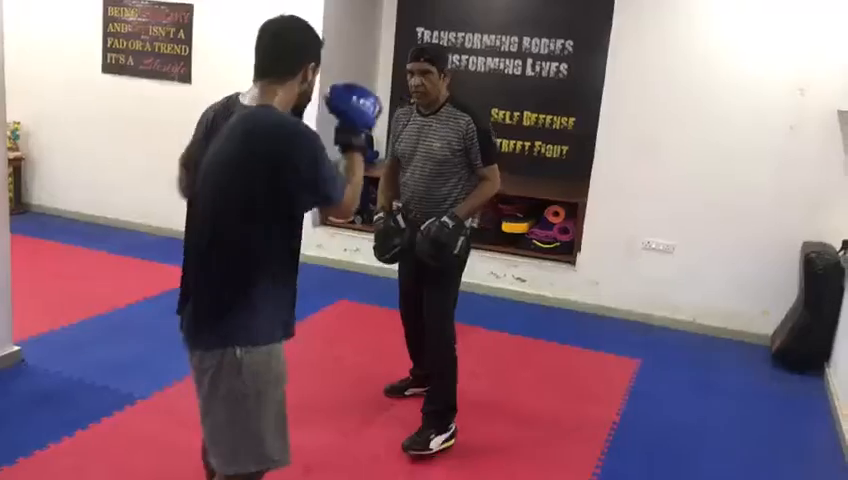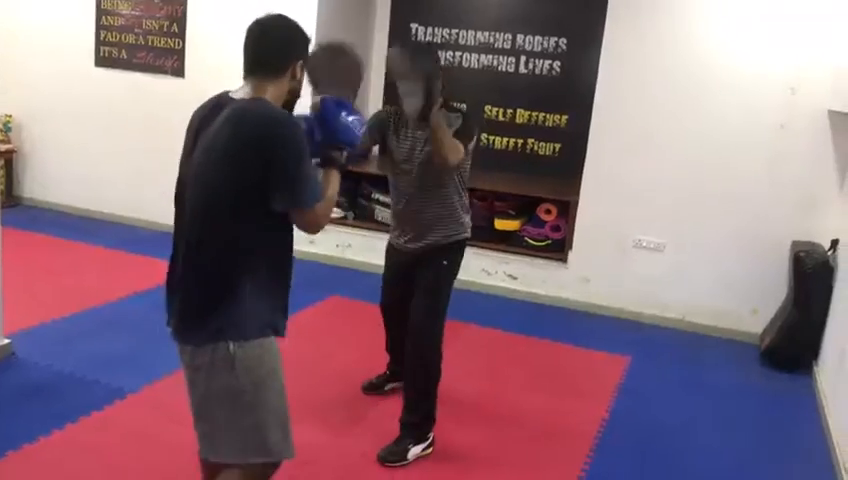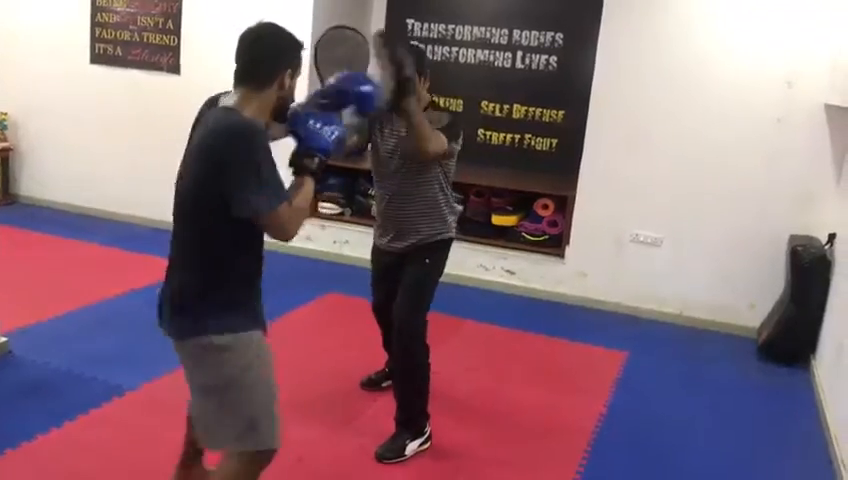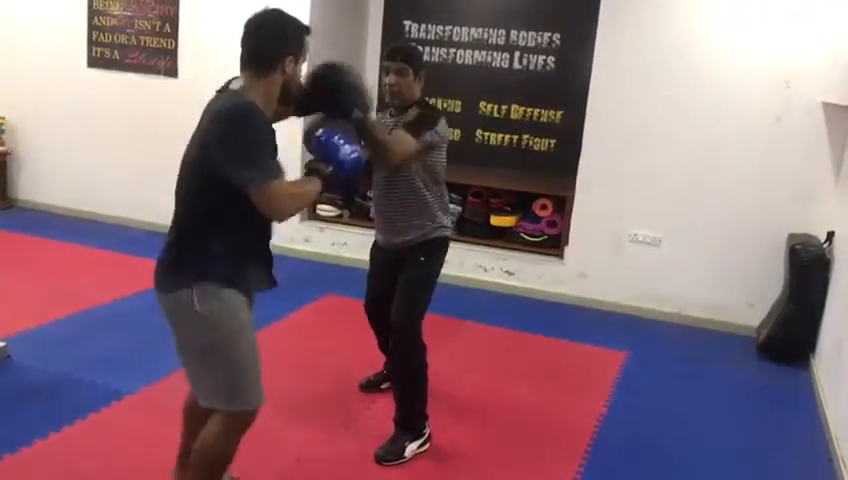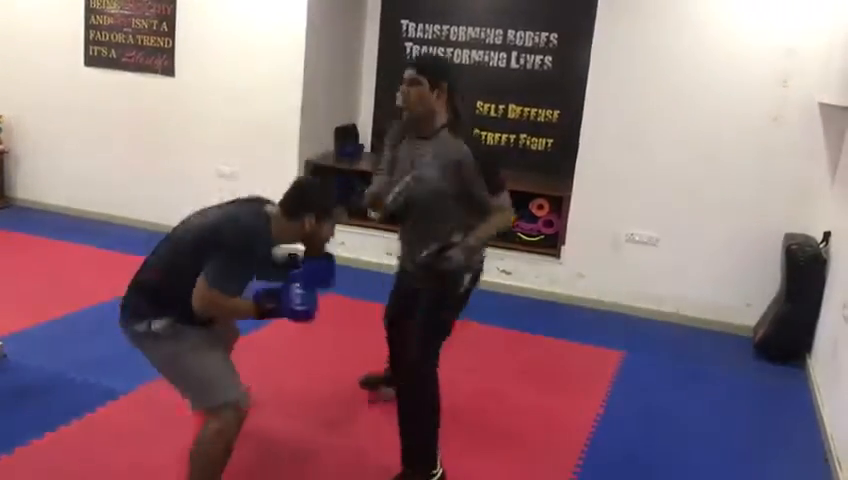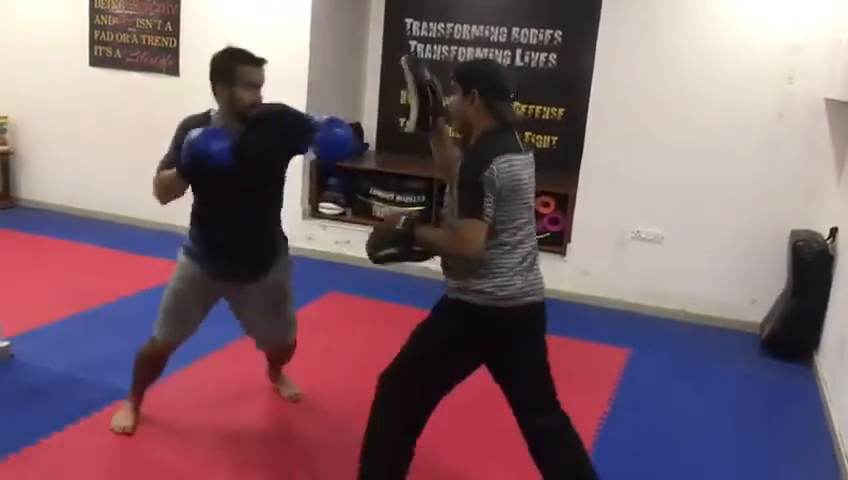
dt=0.5s
person 1, frame 1
left shoulder: (219, 116)
right shoulder: (289, 137)
left elbow: (189, 186)
right elbow: (343, 205)
right wrist: (355, 145)
left hip: (209, 308)
right hip: (243, 323)
left knee: (224, 436)
person 1, frame 2
left shoulder: (211, 112)
right shoulder: (277, 128)
right elbow: (313, 219)
right wrist: (334, 163)
left hip: (199, 304)
right hip: (233, 319)
left knee: (224, 435)
person 1, frame 3
left shoulder: (219, 112)
right shoulder: (241, 139)
right elbow: (283, 224)
left wrist: (314, 111)
right wrist: (309, 166)
left hip: (188, 297)
right hip: (216, 311)
left knee: (212, 388)
person 1, frame 4
left shoulder: (234, 96)
right shoulder: (243, 119)
right elbow: (277, 204)
left wrist: (301, 104)
right wrist: (321, 173)
left hip: (209, 270)
right hip: (203, 280)
left knee: (213, 387)
right knee: (237, 408)
person 1, frame 5
left shoulder: (265, 217)
right shoulder: (245, 233)
left elbow: (256, 269)
right elbow: (204, 304)
left wrist: (294, 271)
right wrist: (264, 307)
left hip: (181, 302)
right hip: (157, 316)
left knee: (225, 336)
right knee: (232, 404)
left ankle: (216, 402)
person 1, frame 6
left shoulder: (277, 121)
right shoulder: (194, 131)
right elbow: (162, 191)
right wrist: (187, 167)
left hip: (264, 261)
right hip: (206, 260)
left knee: (282, 343)
right knee: (163, 342)
left ankle: (275, 374)
right ankle: (132, 401)
person 2, frame 1
left shoulder: (467, 123)
right shoulder: (401, 117)
left elbow: (491, 182)
right elbow: (390, 173)
left wrist: (454, 218)
right wrist: (383, 212)
left hip: (447, 236)
right hip: (411, 232)
left knee: (438, 321)
right knee: (410, 310)
left ankle: (440, 423)
right ankle: (422, 375)
person 2, frame 2
left shoulder: (457, 122)
right shoulder: (390, 118)
left elbow: (449, 159)
left wrist: (428, 108)
left hip: (443, 243)
right hip: (402, 238)
left knee: (424, 328)
right knee: (392, 309)
left ankle: (418, 431)
right ankle: (398, 371)
person 2, frame 3
left shoulder: (441, 121)
right shoulder: (378, 118)
left elbow: (430, 148)
left wrist: (411, 98)
left hip: (429, 242)
right hip: (386, 238)
left knee: (409, 323)
right knee: (384, 309)
left ankle: (415, 428)
right ankle: (397, 368)
person 2, frame 4
left shoulder: (430, 120)
right shoulder: (383, 119)
left elbow: (398, 152)
left wrist: (361, 117)
left hip: (425, 239)
right hip: (387, 237)
left knee: (404, 323)
right knee: (377, 308)
left ankle: (414, 429)
right ankle: (396, 370)
person 2, frame 5
left shoulder: (464, 153)
right shoulder: (402, 137)
left elbow: (502, 212)
right elbow: (376, 192)
left wrist: (463, 249)
right wrist: (387, 200)
left hip: (450, 270)
right hip: (417, 264)
left knee: (416, 360)
right knee: (397, 321)
right ankle: (399, 375)
person 2, frame 6
left shoulder: (480, 158)
right shoulder: (514, 149)
left elbow: (468, 246)
right elbow: (457, 177)
left wrist: (409, 229)
right wrist: (434, 122)
left hip: (476, 307)
right hip: (525, 305)
left knee: (398, 395)
right knee: (541, 413)
